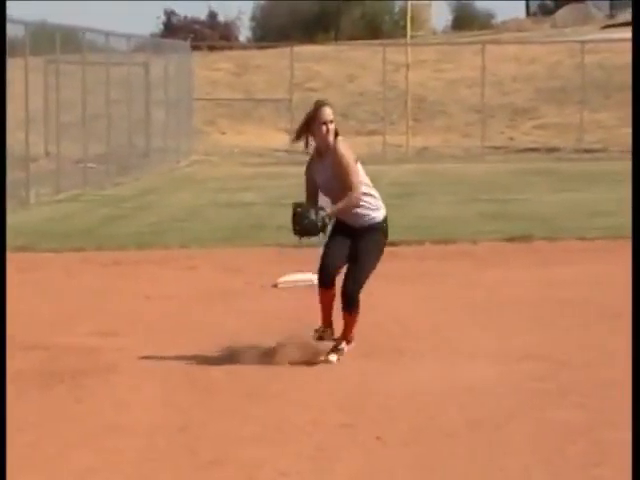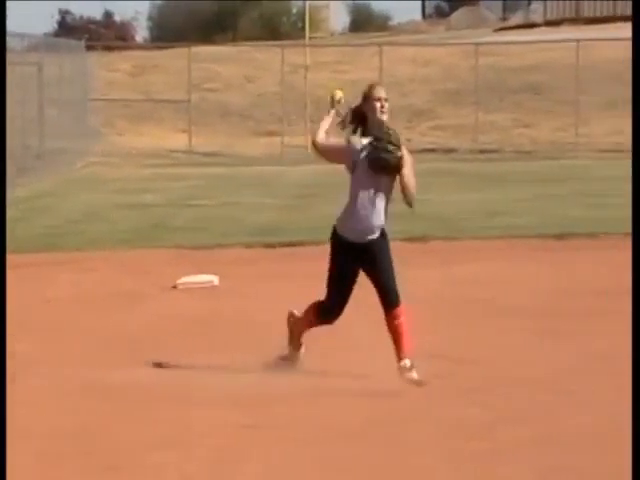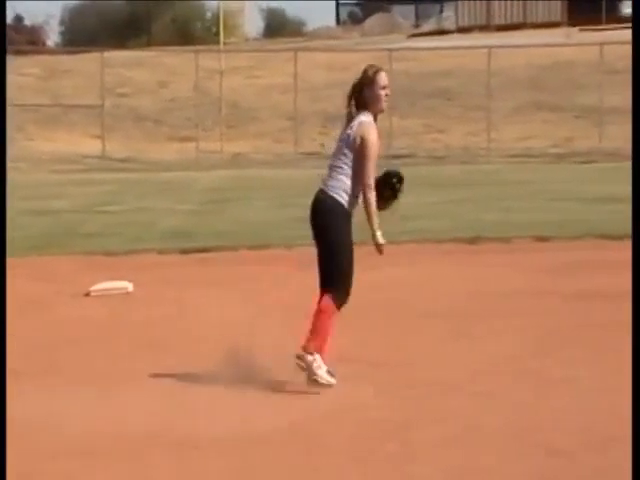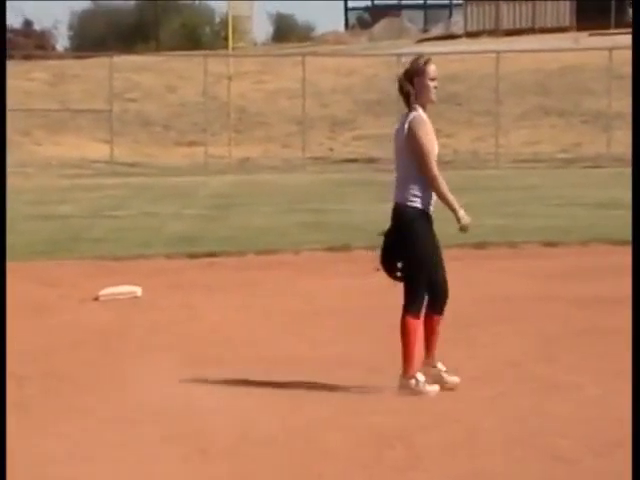
dt=0.5s
person 1, frame 1
left shoulder: (341, 151)
right shoulder: (311, 164)
left elbow: (356, 195)
right elbow: (311, 202)
left wrist: (331, 211)
left hip: (373, 225)
right hip: (345, 225)
left knee: (350, 287)
right knee: (326, 271)
left ankle: (346, 340)
right ankle: (327, 327)
person 1, frame 2
left shoulder: (399, 152)
right shoulder: (356, 146)
left elbow: (410, 198)
right elbow: (318, 143)
left wrist: (400, 161)
right wrist: (332, 110)
left hip: (374, 239)
right hip: (345, 238)
left knee: (391, 300)
right knee: (331, 310)
left ankle: (405, 362)
right ankle: (297, 324)
person 1, frame 3
left shoulder: (356, 123)
right shoulder: (367, 127)
right elbow: (366, 182)
right wrist: (375, 229)
left hip: (330, 208)
right hip: (333, 208)
left knee: (335, 286)
right knee: (337, 286)
left ankle: (317, 359)
right ankle: (310, 353)
person 1, frame 4
left shoulder: (411, 120)
right shoulder: (418, 122)
right elbow: (432, 175)
right wrist: (458, 211)
left hip: (411, 215)
right hip: (413, 216)
left knee: (439, 291)
right knee: (416, 296)
